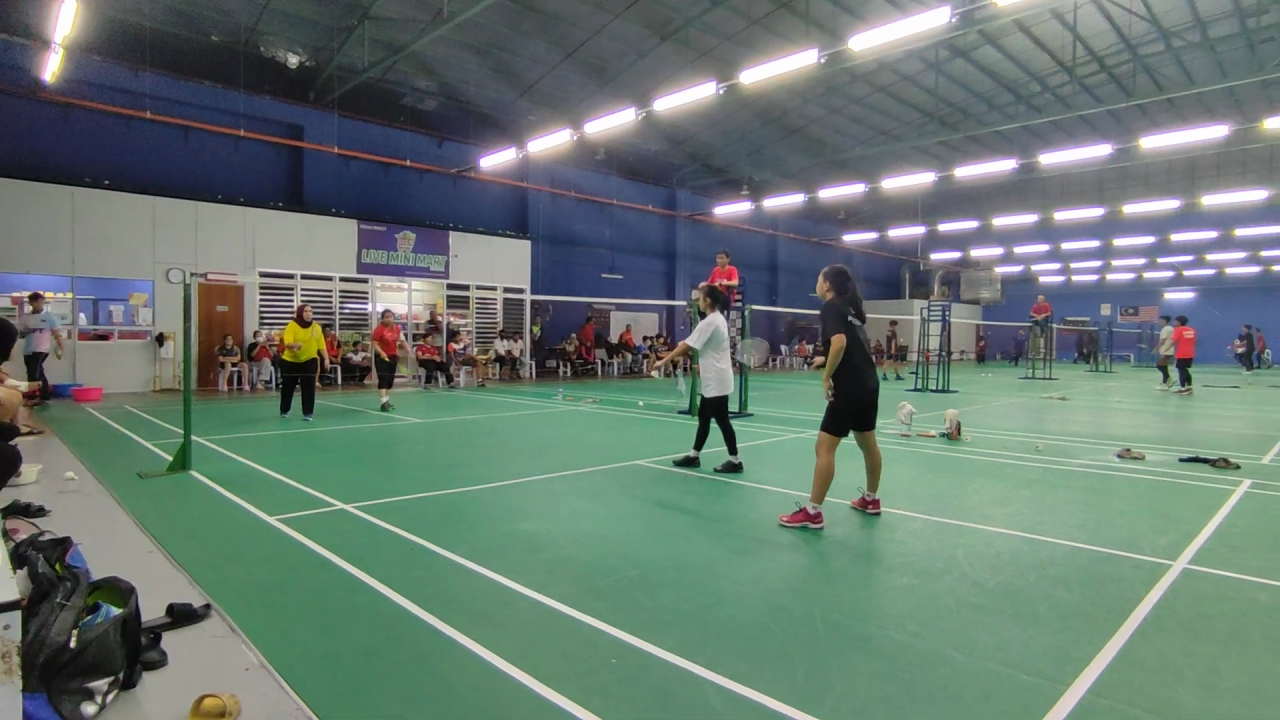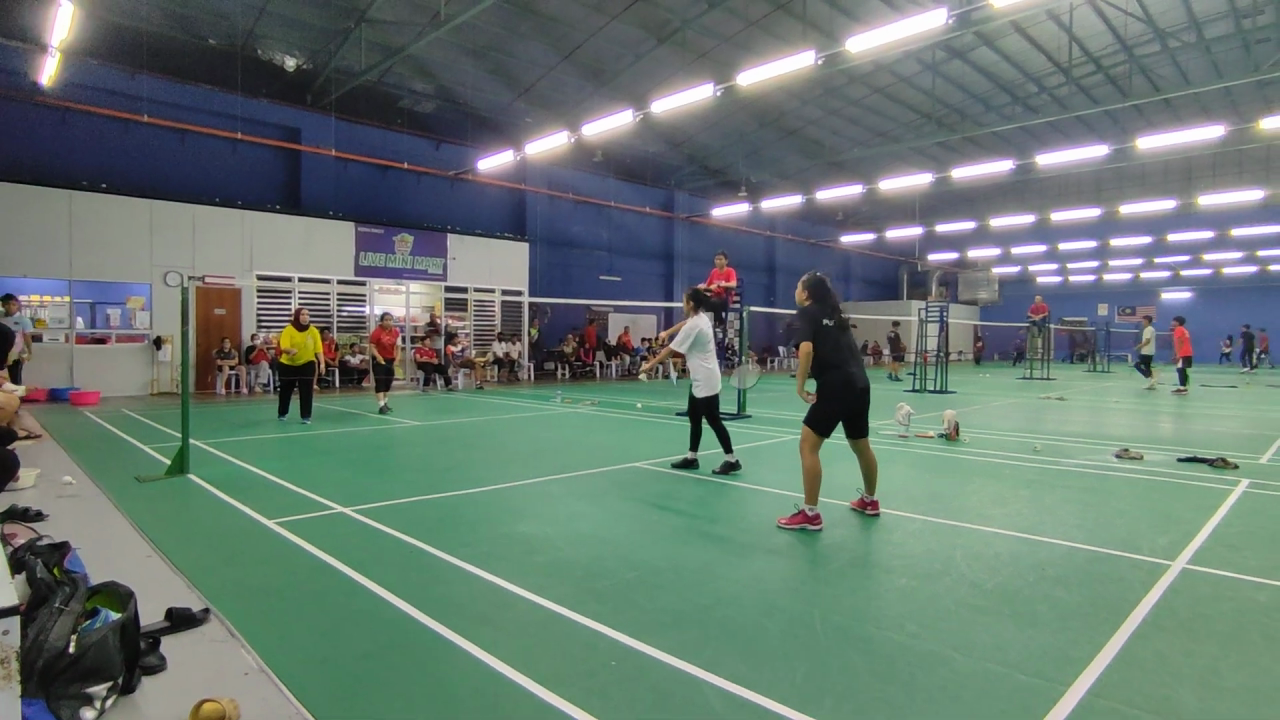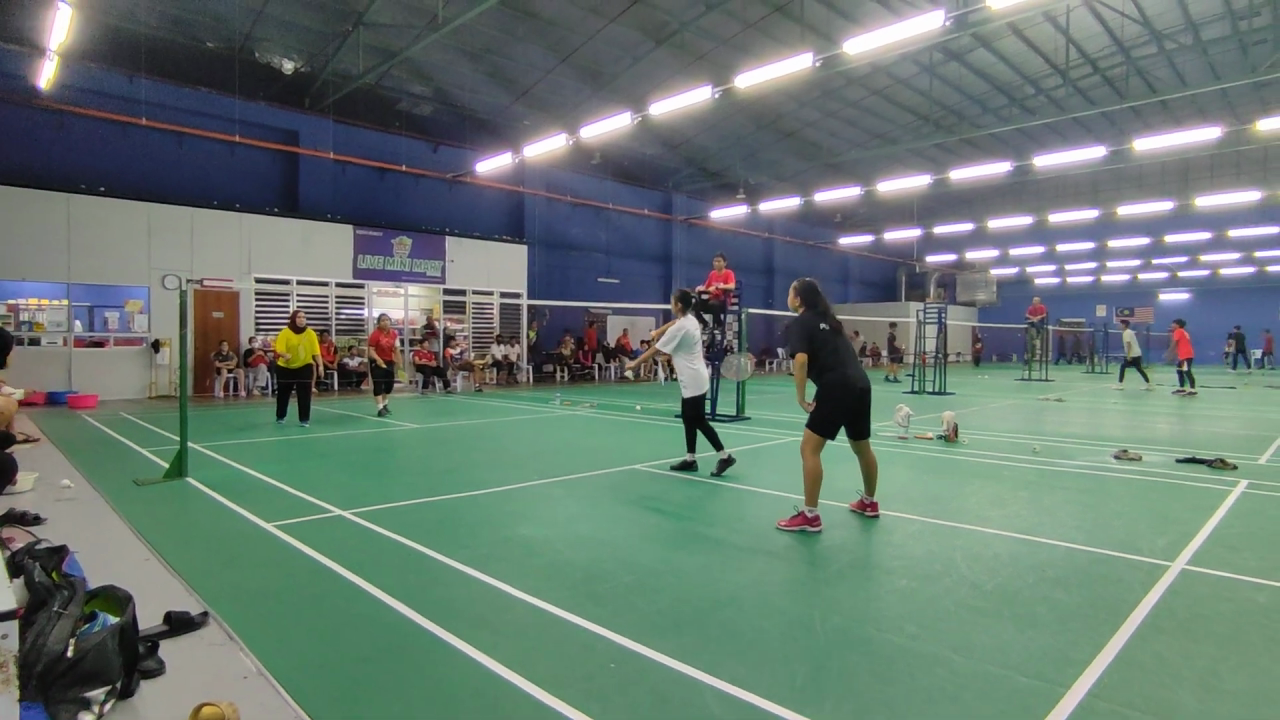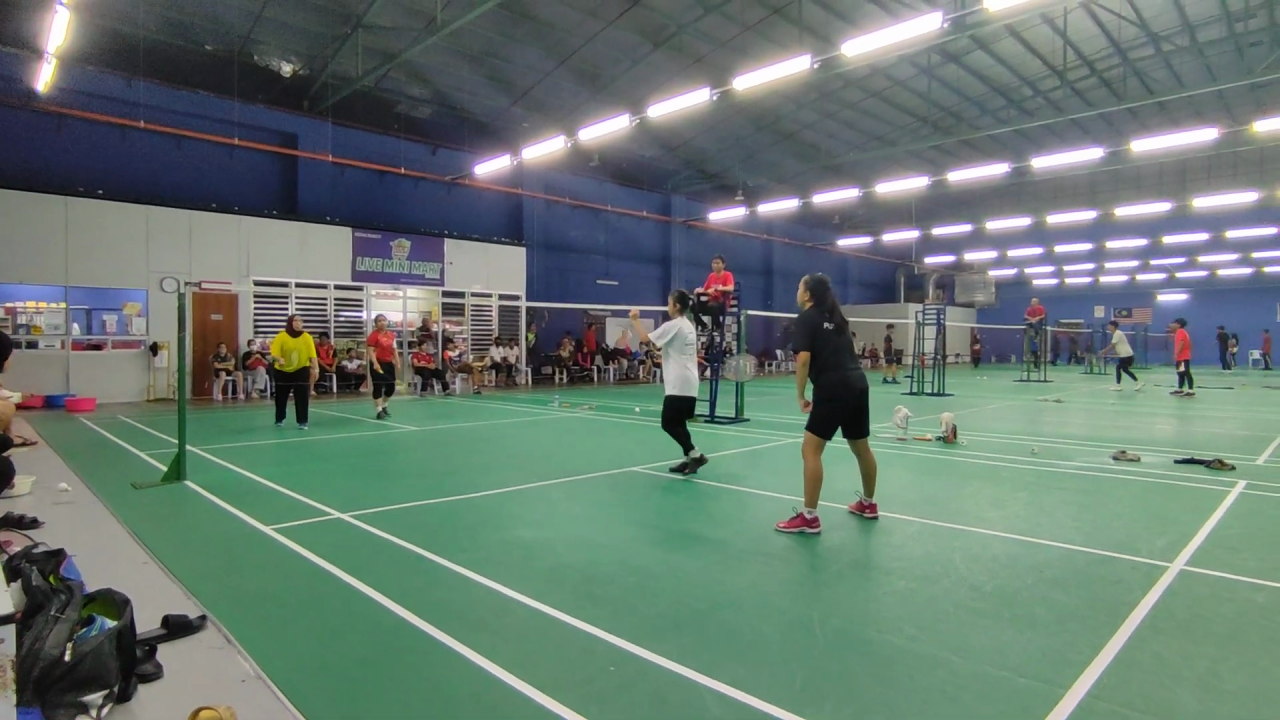
dt=0.4s
person 1, frame 1
left shoulder: (831, 306)
right shoulder: (851, 308)
left elbow: (839, 343)
left wrist: (826, 377)
right wrist: (827, 360)
left hip: (849, 387)
right hip: (869, 384)
left knee: (825, 448)
right knee: (868, 442)
left ankle: (812, 512)
right ankle: (871, 499)
person 1, frame 2
left shoulder: (806, 313)
right shoulder: (833, 315)
left elbow: (806, 350)
left wrist: (800, 386)
right wrist: (815, 371)
left hip: (835, 387)
right hip: (860, 385)
left knee: (808, 446)
right knee: (861, 446)
left ankle: (810, 514)
right ankle: (870, 500)
person 1, frame 3
left shoulder: (801, 322)
right shoulder: (827, 319)
left elbow: (801, 361)
left wrist: (801, 398)
right wrist: (814, 372)
left hip: (836, 389)
right hip: (861, 386)
left knee: (809, 449)
right knee: (862, 447)
left ankle: (810, 515)
right ankle: (869, 502)
person 1, frame 4
left shoulder: (806, 318)
right shoulder: (835, 317)
left elbow: (804, 359)
left wrist: (800, 395)
left hip: (833, 390)
right hip: (858, 385)
left knee: (811, 450)
right knee: (861, 448)
left ankle: (809, 517)
right ankle: (868, 503)
person 2, frame 1
left shoulder: (709, 322)
right shoulder: (717, 318)
left elbow: (686, 346)
left wrist: (664, 362)
right wrist: (684, 344)
left hip: (717, 380)
right hip: (712, 379)
left knee: (721, 419)
right knee: (704, 418)
left ankle: (735, 461)
right ankle: (694, 456)
person 2, frame 2
left shoulder: (693, 326)
right shoulder: (701, 318)
left elbow: (670, 350)
left wrist: (650, 365)
right wrist: (667, 332)
left hip: (706, 381)
right hip: (700, 380)
left knee: (713, 420)
right knee: (694, 418)
left ankle: (731, 460)
right ankle: (692, 457)
person 2, frame 3
left shoulder: (679, 328)
right shoulder: (690, 320)
left elbow: (655, 349)
left wrist: (635, 363)
right wrist: (659, 332)
left hip: (693, 382)
right hip: (693, 380)
left knee: (699, 421)
right knee: (688, 419)
left ankle: (724, 456)
right ankle: (690, 459)
person 2, frame 4
left shoulder: (673, 326)
right shoulder: (688, 325)
left elbow: (646, 338)
left wrist: (635, 320)
left hip: (679, 384)
right hip: (688, 383)
left knee: (668, 423)
right knee: (678, 423)
left ankle: (695, 455)
right ankle: (689, 459)
